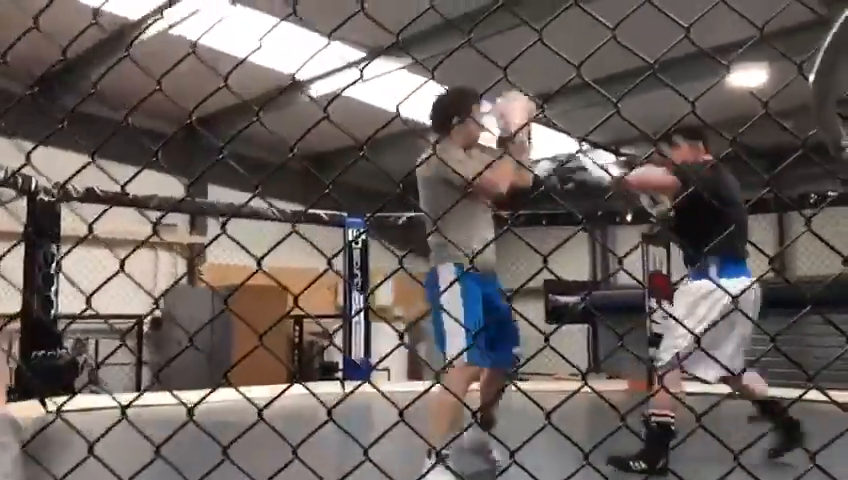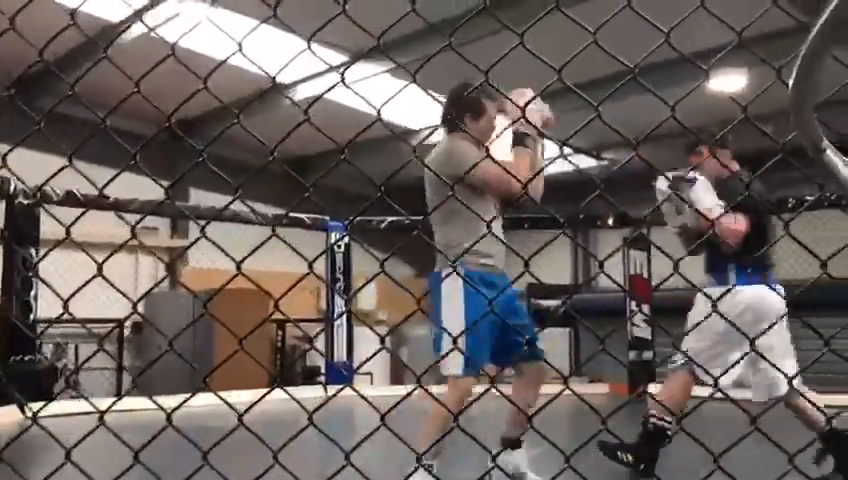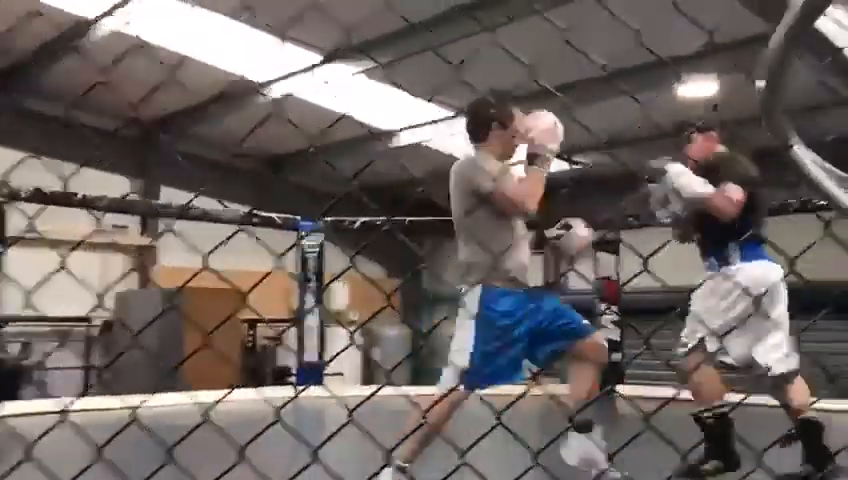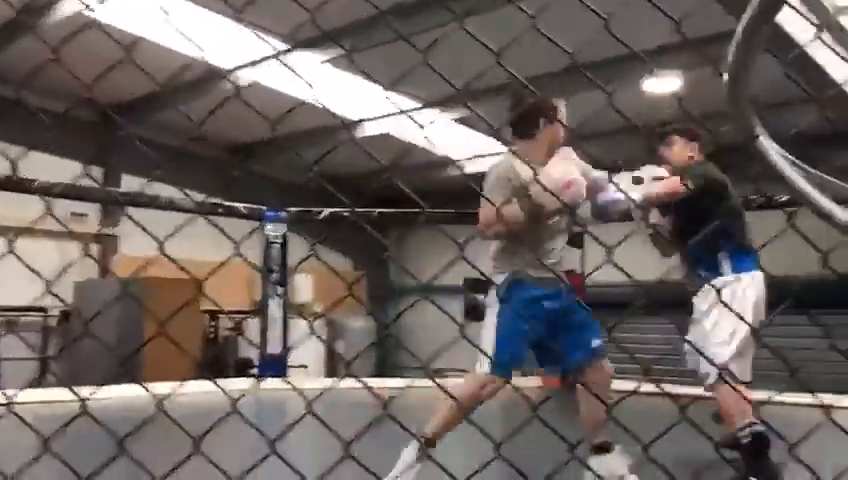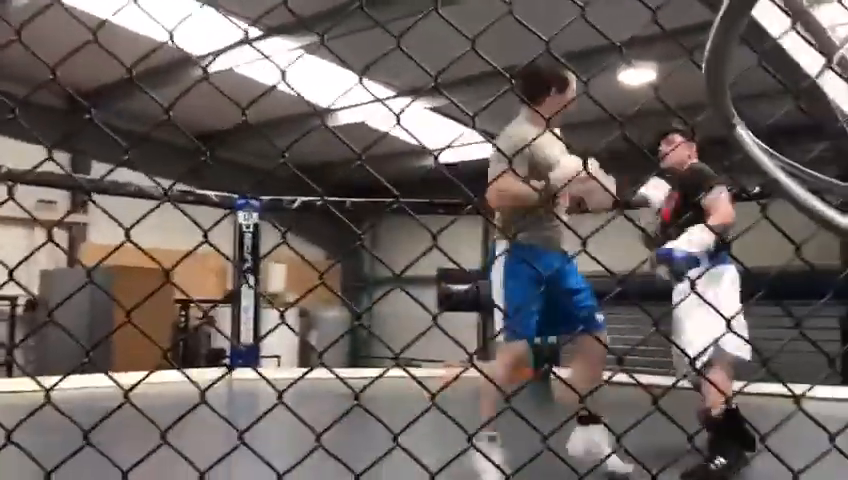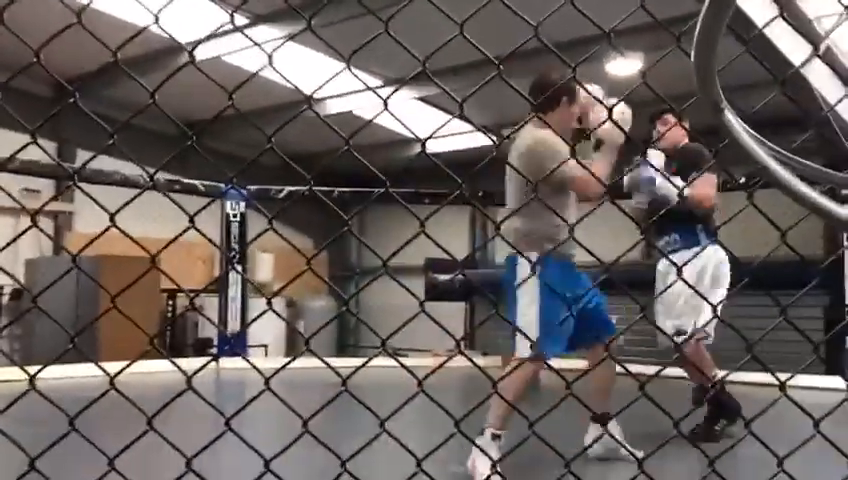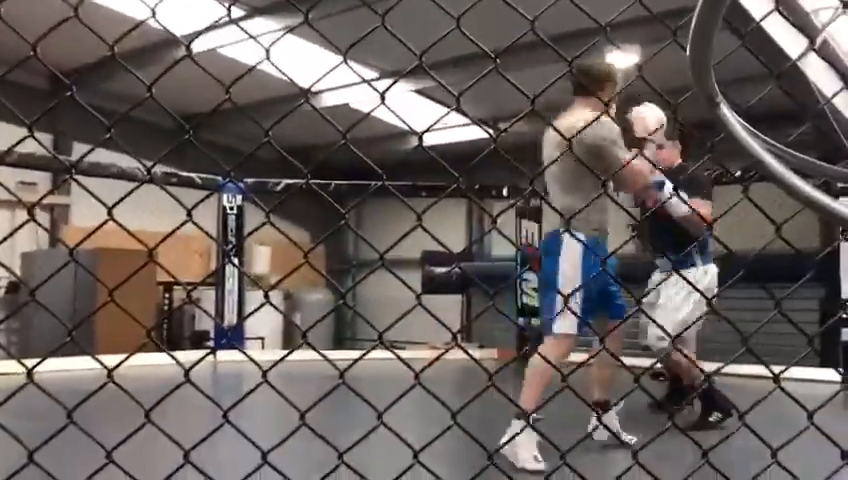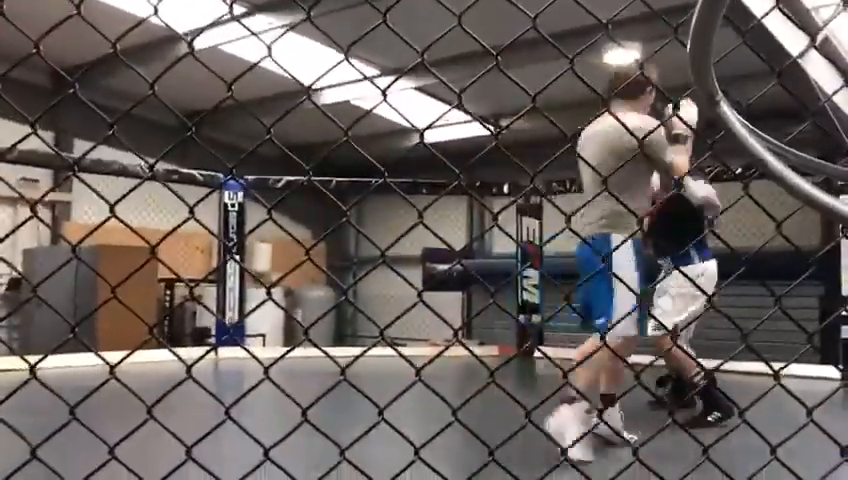
dt=0.2s
person 1, frame 1
left shoulder: (472, 159)
right shoulder: (438, 156)
left elbow: (521, 180)
right elbow: (501, 184)
left wrist: (518, 135)
right wrist: (512, 138)
left hip: (483, 274)
right hip: (456, 274)
left knee: (501, 363)
right knee: (464, 366)
left ankle: (483, 429)
person 1, frame 2
left shoulder: (478, 157)
right shoulder: (450, 151)
left elbow: (532, 190)
right elbow: (513, 183)
left wrist: (537, 135)
right wrist: (525, 134)
left hip: (493, 281)
right hip: (462, 281)
left knee: (531, 365)
right knee: (463, 377)
person 1, frame 3
left shoulder: (503, 170)
right shoulder: (471, 167)
right elbow: (526, 202)
left wrist: (566, 236)
right wrist: (539, 157)
left hip: (524, 295)
right hip: (489, 297)
left knee: (592, 347)
right knee: (459, 388)
person 1, frame 4
left shoulder: (563, 162)
right shoulder: (510, 170)
right elbow: (491, 225)
right wrist: (542, 205)
left hip: (555, 290)
right hip: (516, 289)
left knee: (598, 372)
right knee: (489, 381)
person 1, frame 5
left shoulder: (549, 135)
right shoulder: (519, 135)
right elbow: (496, 196)
left wrist: (589, 184)
right wrist: (553, 186)
left hip: (554, 254)
right hip: (520, 254)
left knee: (593, 339)
right knee: (515, 345)
left ankle: (589, 435)
right ankle: (487, 445)
person 1, frame 6
left shoulder: (545, 138)
right shoulder: (539, 141)
right elbow: (591, 187)
left wrist: (595, 127)
right wrist: (612, 138)
left hip: (559, 264)
right hip: (535, 265)
left knee: (605, 342)
right knee: (531, 356)
left ankle: (604, 435)
right ankle: (488, 442)
person 1, frame 7
left shoulder: (559, 127)
right shoulder: (597, 126)
right elbow: (637, 182)
left hip: (584, 242)
right hip: (575, 244)
right knee: (562, 336)
left ankle: (602, 417)
right ankle: (520, 428)
person 1, frame 8
left shoulder: (598, 128)
right shoulder: (644, 126)
right elbow: (677, 173)
right wrist: (683, 137)
left hip: (594, 239)
right hip: (614, 240)
left knee: (622, 329)
right knee: (619, 331)
left ankle: (606, 413)
right ankle: (569, 411)
person 2, frame 1
left shoulder: (705, 173)
right shoulder: (716, 179)
left elbow: (648, 180)
right elbow: (682, 230)
left hip: (713, 282)
right hip: (739, 283)
left knee: (670, 362)
right knee: (729, 365)
left ankle: (653, 454)
right ankle: (785, 423)
person 2, frame 2
left shoulder: (741, 186)
right shoulder: (725, 191)
left elbow: (730, 238)
right elbow: (692, 242)
left wrist: (701, 196)
right wrist: (678, 203)
left hip: (738, 292)
right hip: (764, 294)
left knee: (688, 366)
right knee: (784, 382)
left ankle: (643, 452)
person 2, frame 3
left shoulder: (733, 166)
right shoulder: (710, 176)
left elbow: (727, 209)
right elbow: (685, 233)
left wrist: (685, 181)
right wrist: (678, 196)
left hip: (739, 272)
right hip: (762, 273)
left knee: (693, 352)
right knee: (779, 364)
left ankle: (719, 448)
person 2, frame 4
left shoulder: (700, 173)
left elbow: (666, 188)
right elbow: (667, 245)
right wrist: (649, 207)
left hip: (730, 282)
right hip: (726, 282)
left knee: (718, 374)
right knee: (723, 370)
right ankle: (751, 434)
person 2, frame 5
left shoulder: (699, 174)
right shoulder: (670, 188)
left elbow: (725, 215)
right elbow: (662, 244)
left wrist: (687, 245)
right wrist: (655, 205)
left hip: (710, 275)
right hip: (688, 280)
left knee: (702, 358)
right knee: (704, 362)
left ankle: (725, 449)
right ankle: (737, 433)
person 2, frame 6
left shoulder: (694, 154)
right shoulder: (657, 163)
left elbow: (706, 199)
right elbow: (644, 210)
left wrist: (662, 183)
right wrist: (640, 180)
left hip: (698, 256)
right hip: (672, 259)
left knee: (688, 338)
right knee: (678, 337)
left ankle: (721, 409)
right ankle: (719, 399)
person 2, frame 7
left shoulder: (691, 178)
left elbow: (703, 217)
left hip: (694, 272)
right hip: (667, 272)
left knee: (666, 342)
right knee: (662, 341)
left ankle: (713, 401)
right ankle: (678, 390)
person 2, frame 8
right shoulder: (657, 184)
left elbow: (712, 205)
left hip: (691, 268)
right hip: (675, 268)
left knee: (661, 336)
right knee: (666, 333)
left ankle: (716, 403)
right ankle: (678, 388)
